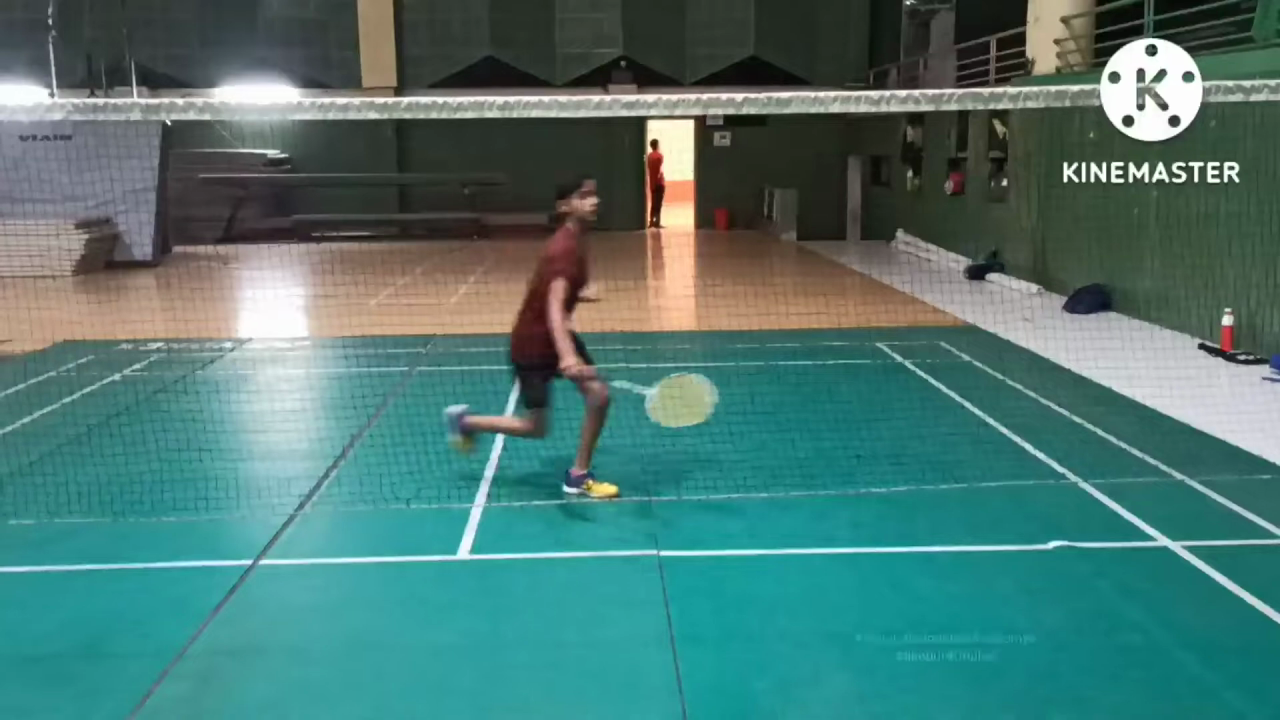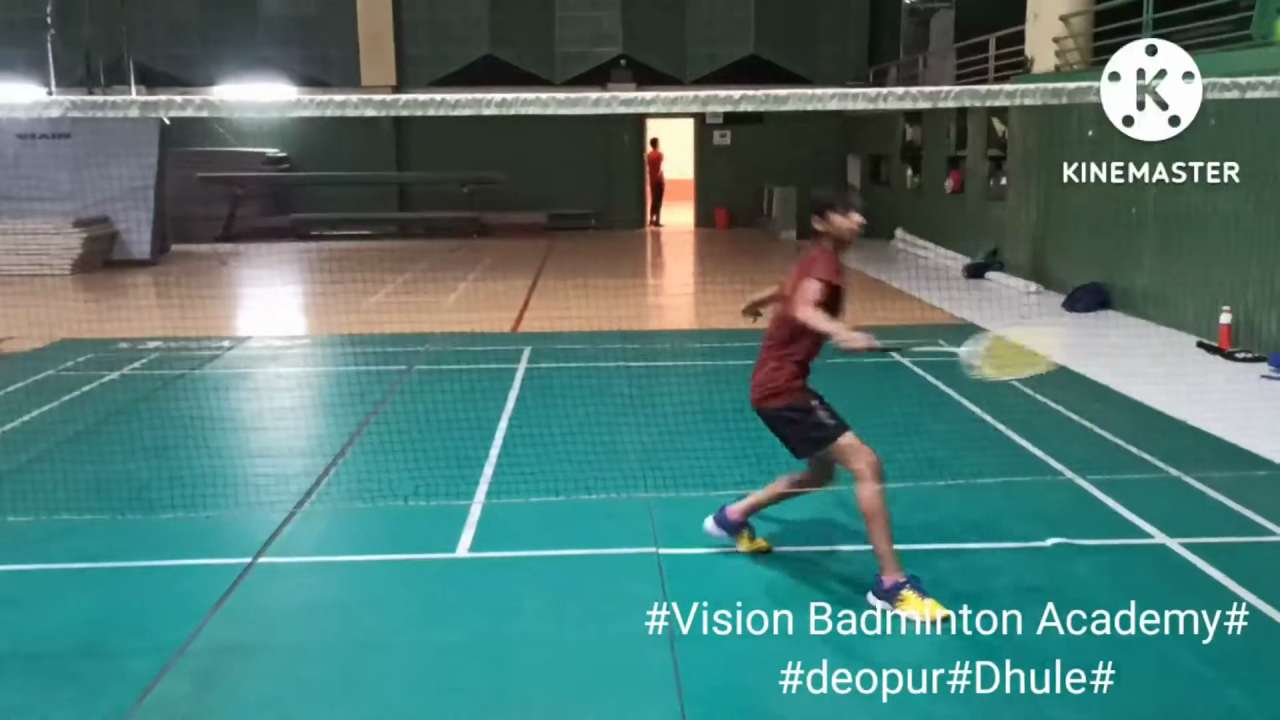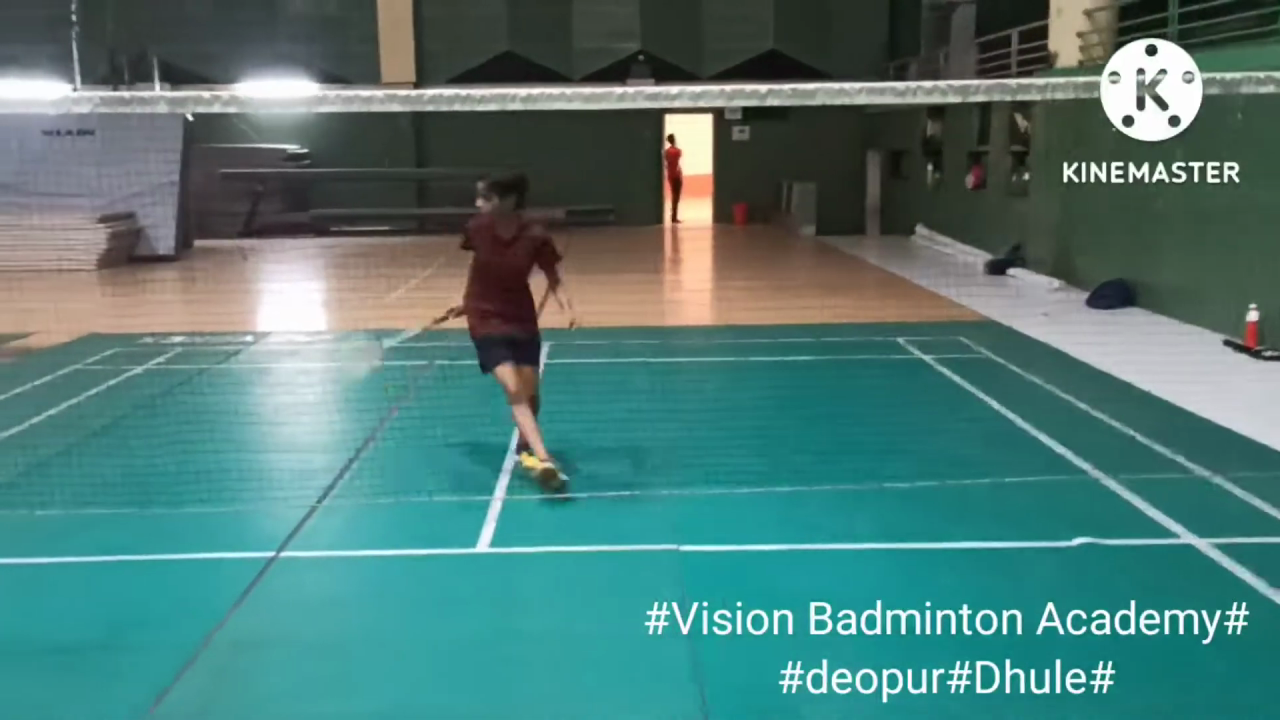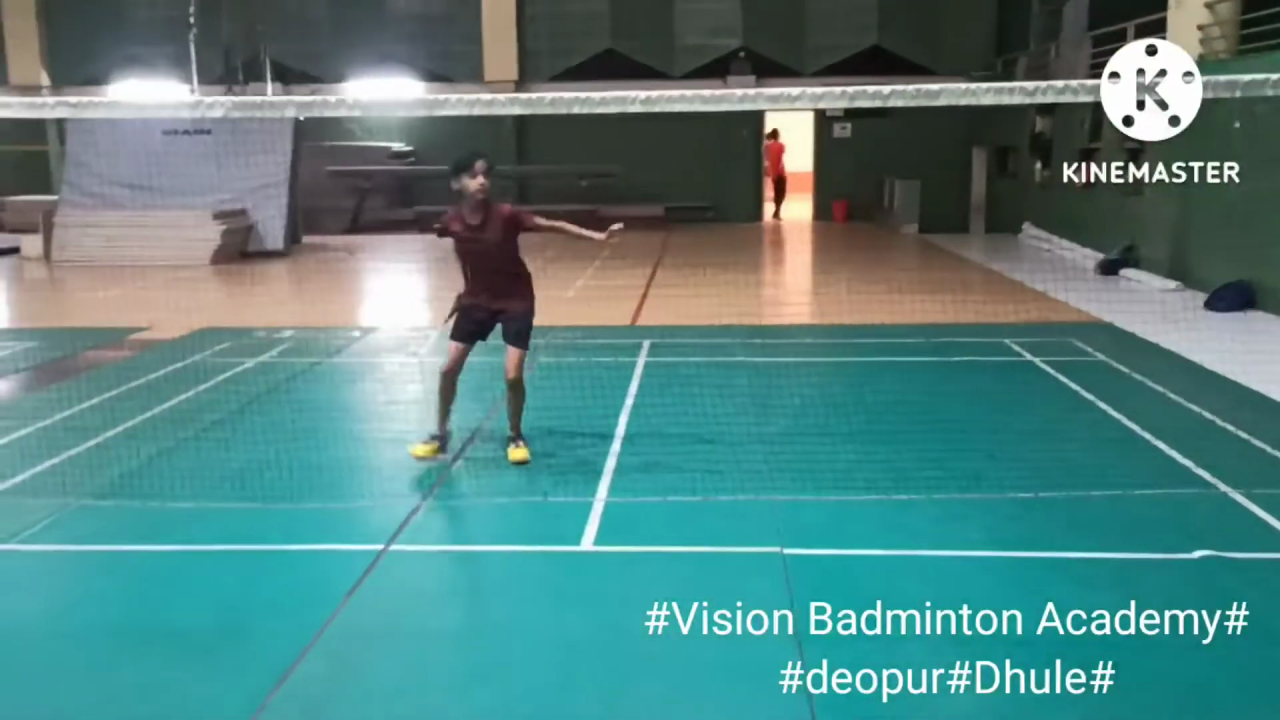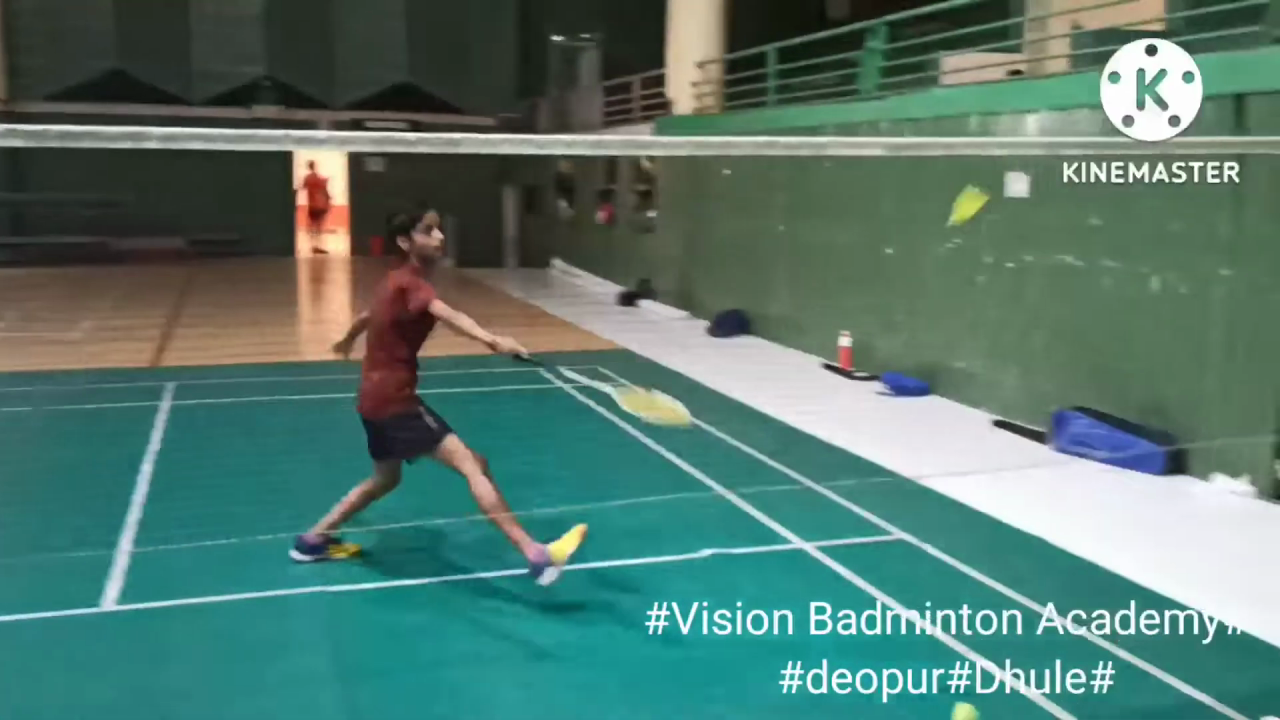
dt=1s
person 1, frame 1
left shoulder: (575, 242)
right shoulder: (565, 249)
right elbow: (554, 307)
left wrist: (577, 297)
right wrist: (566, 354)
left hip: (555, 334)
right hip: (533, 344)
left knee: (599, 396)
right knee: (535, 428)
left ankle: (579, 475)
right ankle: (464, 420)
person 1, frame 2
left shoulder: (815, 261)
right shoulder: (822, 261)
left elbow: (783, 293)
right elbow: (803, 310)
left wrist: (756, 303)
right wrist: (839, 331)
left hip: (778, 383)
right hip: (783, 389)
left knee: (820, 473)
right knee: (867, 466)
left ankle: (731, 518)
right ankle: (891, 584)
person 1, frame 3
left shoulder: (536, 238)
right shoulder: (478, 229)
left elbow: (555, 282)
left wrist: (568, 309)
right wrist: (467, 303)
left hip: (522, 321)
right hip: (485, 323)
left knee: (530, 393)
right knee: (514, 392)
left ankle: (525, 446)
right ankle: (543, 461)
person 1, frame 4
left shoulder: (505, 216)
right shoulder: (451, 223)
left elbow: (553, 225)
left wrist: (598, 236)
right wrist: (466, 290)
left hip: (516, 301)
right hip: (477, 299)
left knee: (513, 375)
right knee: (449, 369)
left ankle: (516, 437)
right ankle: (440, 435)
person 1, frame 5
left shoulder: (400, 281)
right shoulder: (411, 283)
left elbow: (368, 316)
right elbow: (449, 315)
left wrist: (348, 339)
right wrist: (494, 340)
left hip: (379, 397)
right hip: (393, 400)
left knee: (386, 480)
right knee: (475, 466)
left ankle: (313, 540)
right ankle: (539, 557)
